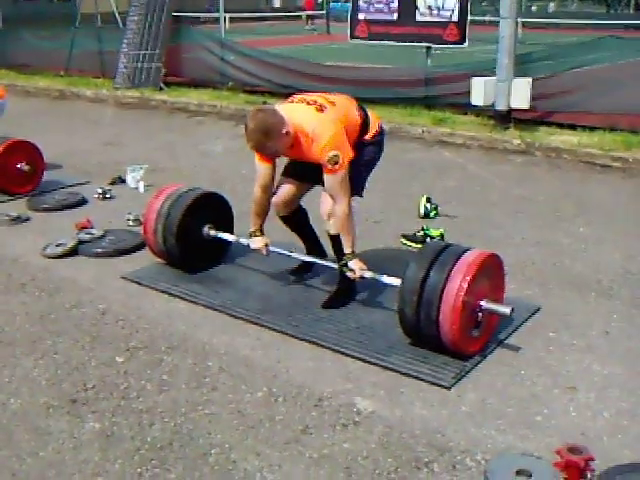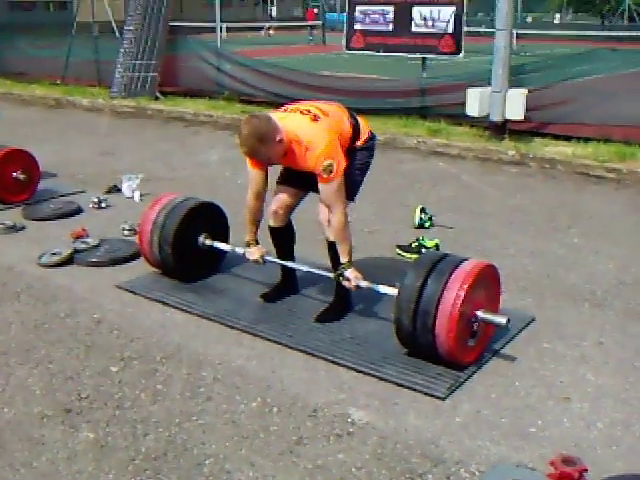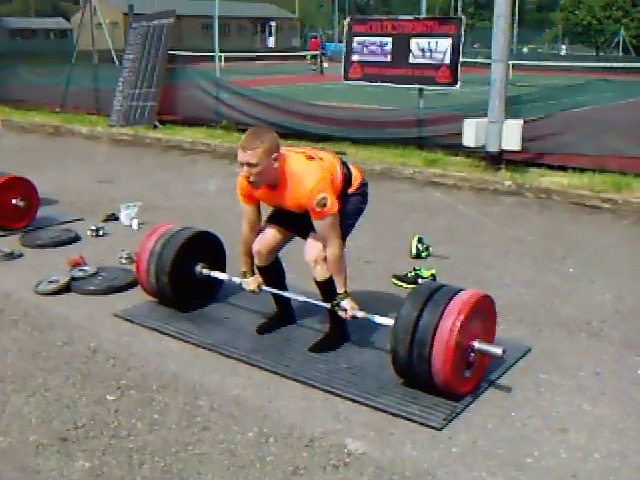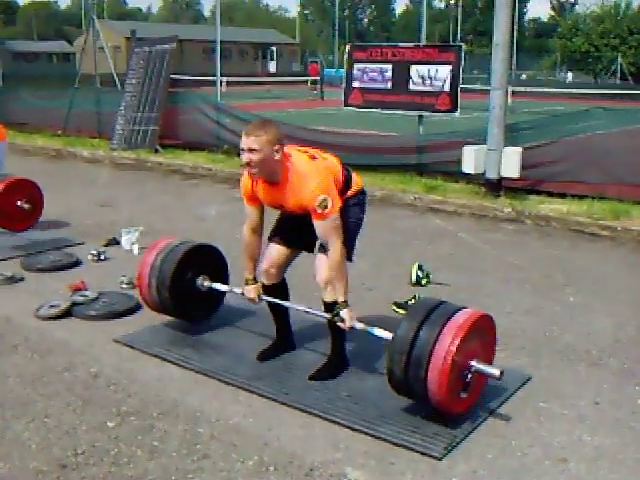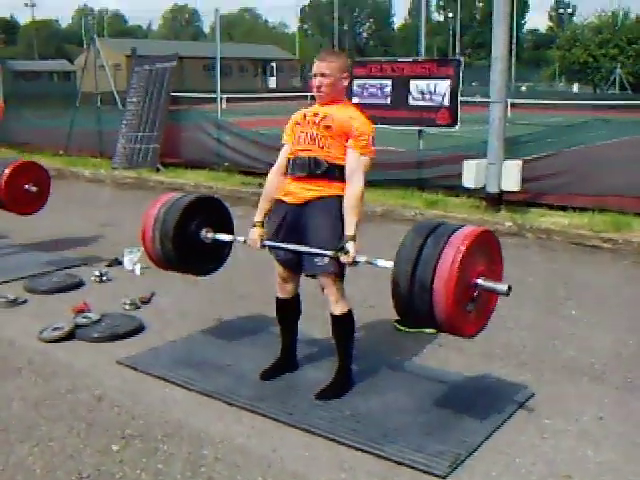
dt=1s
person 1, frame 1
left shoulder: (323, 137)
right shoulder: (268, 131)
left elbow: (341, 202)
right elbow: (263, 187)
left wrist: (350, 256)
right wrist: (256, 232)
left hip: (363, 138)
left knee: (329, 209)
right knee: (280, 201)
left ankle: (346, 283)
right ankle: (315, 250)
person 1, frame 2
left shoulder: (318, 146)
right shoulder: (259, 139)
left elbow: (337, 211)
right elbow: (255, 195)
left wrist: (346, 264)
right wrist: (251, 242)
left hip: (354, 144)
left knee: (327, 216)
right knee: (278, 209)
left ankle: (343, 295)
right ankle: (288, 280)
person 1, frame 3
left shoulder: (309, 182)
right shoulder: (248, 181)
left elbow: (333, 244)
right elbow: (250, 227)
left wrist: (343, 295)
right wrist: (248, 272)
left hip: (347, 193)
left knee: (314, 255)
right knee: (261, 249)
left ankle: (338, 328)
right ankle: (284, 311)
person 1, frame 4
left shoulder: (311, 182)
right shoulder: (251, 179)
left elbow: (334, 246)
right elbow: (251, 229)
left wrist: (343, 305)
right wrist: (250, 280)
left hip: (345, 201)
right hip: (299, 207)
left knee: (324, 277)
right knee: (270, 267)
left ankle: (338, 356)
right ankle: (284, 338)
person 1, frame 5
left shoulder: (356, 122)
right shoulder: (299, 117)
left elbow: (355, 181)
right elbow: (278, 170)
left wrist: (350, 235)
right wrist: (258, 220)
left hip: (325, 205)
right hip: (286, 203)
left knee: (331, 288)
right knee: (284, 281)
left ankle: (344, 372)
right ankle: (288, 356)
